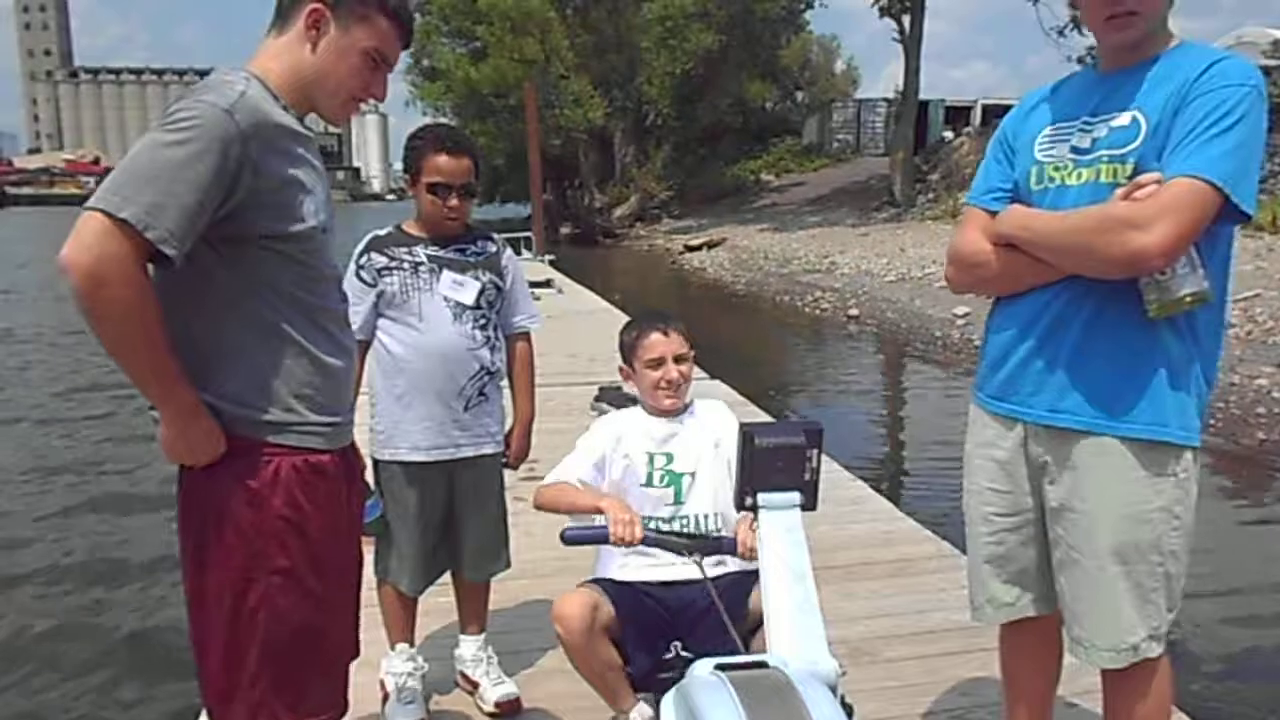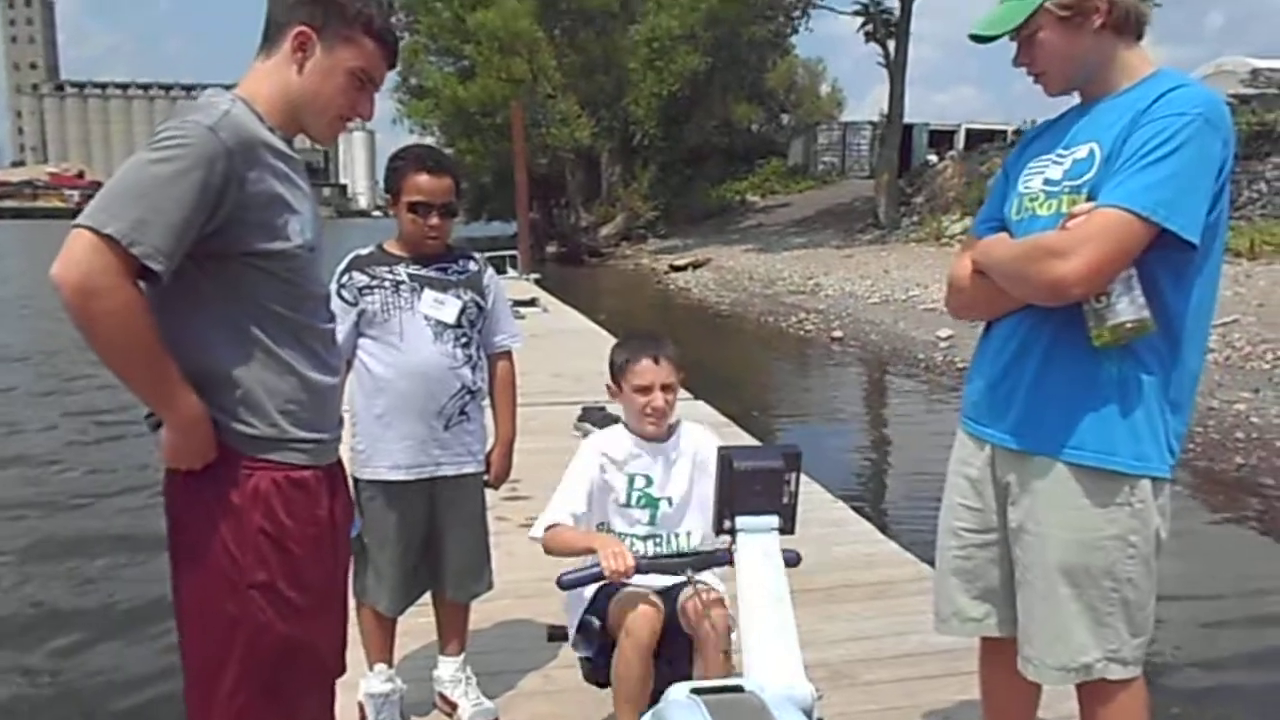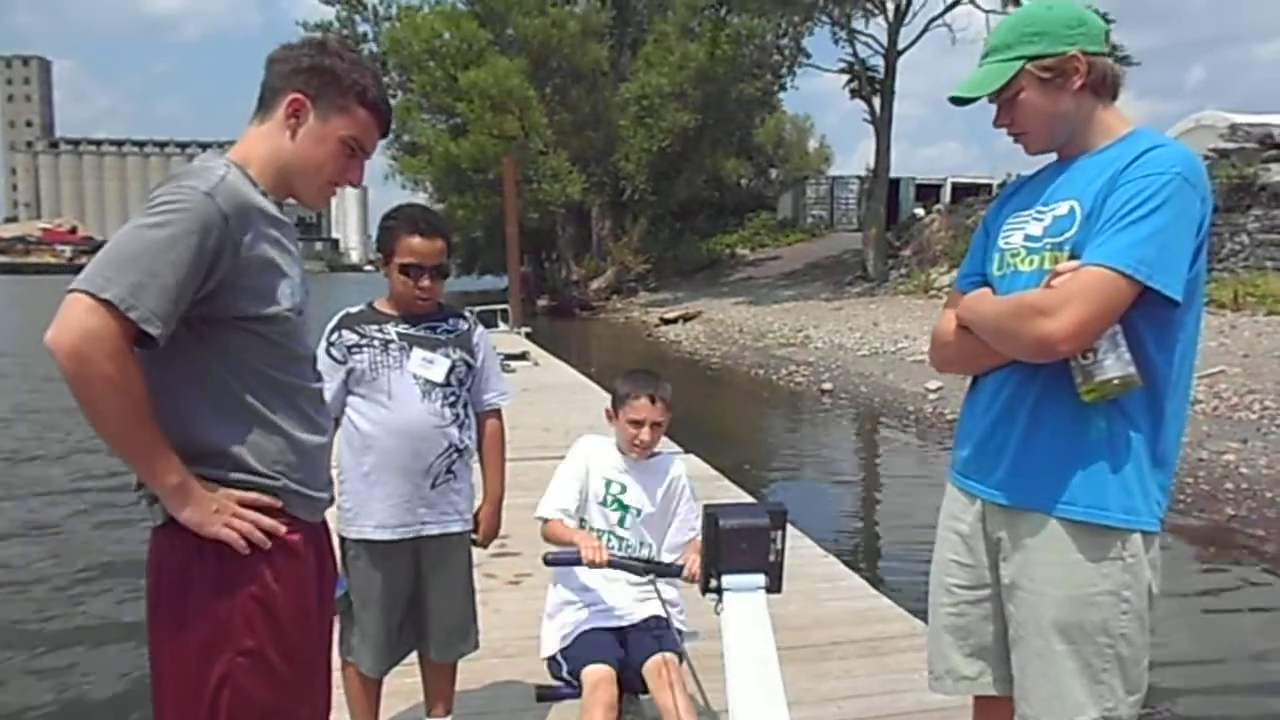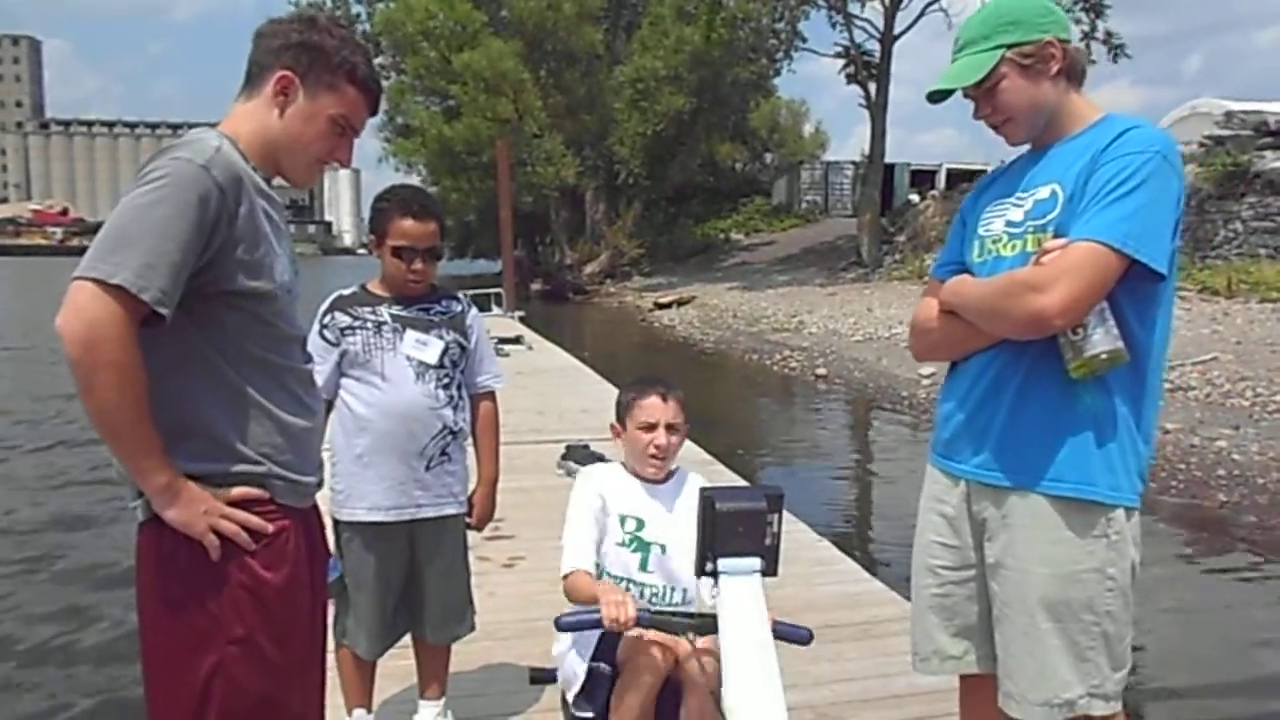
dt=1s
person 1, frame 1
left shoulder: (1220, 85)
right shoulder: (1035, 113)
left elbow: (1150, 237)
right elbow: (966, 264)
left wrist: (1021, 224)
right wrist: (1097, 235)
left hip: (1127, 415)
right hip: (1007, 401)
left knee: (1127, 640)
right knee: (1024, 607)
person 1, frame 2
left shoulder: (1183, 114)
right shoulder: (1038, 144)
left elbow: (1071, 268)
right elbow: (962, 292)
left wrist: (996, 253)
right wrist: (1040, 265)
left hip: (1096, 442)
right hip: (991, 424)
right knee: (1000, 634)
person 1, frame 3
left shoulder: (1159, 171)
right shoulder: (1017, 199)
left elbow: (1058, 326)
right elbow: (946, 347)
left wrist: (979, 308)
right wrist: (1025, 318)
left hip: (1083, 502)
right hip: (979, 485)
person 1, frame 4
left shoulder: (1135, 152)
right shoulder: (993, 188)
left elbow: (1052, 302)
right elbow: (926, 334)
left wrist: (962, 292)
right wrist: (1012, 301)
left hip: (1065, 479)
right hip: (959, 465)
person 2, frame 1
left shoulder: (285, 135)
right shoulder: (228, 116)
right elbow: (95, 256)
left wrist: (336, 451)
right wrist: (183, 415)
left hip: (315, 459)
right hip: (263, 470)
person 2, frame 2
left shoulder: (275, 157)
right shoulder: (216, 136)
right elbow: (85, 271)
left wrist: (319, 470)
right wrist: (185, 418)
left hip: (302, 475)
right hip: (250, 483)
person 2, frame 3
left shoulder: (263, 218)
right shoulder: (211, 199)
right elbow: (80, 336)
left wrist: (301, 539)
right wrist: (180, 491)
left hip: (287, 538)
right hip: (237, 551)
person 2, frame 4
left shoulder: (251, 191)
right shoulder: (201, 171)
right elbow: (89, 322)
left wrist: (292, 521)
right wrist: (166, 489)
left hip: (279, 522)
right hip: (230, 534)
person 3, frame 1
left shoulder: (494, 255)
right shoulder: (378, 255)
left elbow: (518, 340)
right elbow: (350, 345)
left wrist: (523, 421)
left hip: (477, 437)
right hip: (404, 441)
left knee: (475, 552)
right knee: (401, 556)
left ankle: (473, 654)
right ankle: (402, 666)
person 3, frame 2
left shoulder: (476, 274)
right shoulder: (359, 274)
left elbow: (499, 359)
left wrist: (505, 440)
left hip: (458, 456)
right hip: (384, 459)
left knee: (456, 572)
right knee: (379, 577)
left ankle: (452, 673)
person 3, frame 3
left shoulder: (466, 333)
right shoulder: (348, 331)
left elbow: (488, 417)
left wrist: (493, 498)
left hip: (446, 514)
right hip: (371, 517)
left knee: (443, 632)
right knee: (365, 638)
person 3, frame 4
left shoulder: (459, 315)
right shoulder: (341, 314)
left elbow: (482, 400)
left wrist: (487, 481)
left hip: (440, 496)
right hip: (364, 499)
left knee: (436, 613)
right knee: (359, 617)
person 4, frame 1
left shoulder: (718, 419)
right shoulder: (615, 429)
right elbow: (544, 495)
left wrist: (752, 520)
right wrist: (606, 501)
left hip: (713, 583)
right hip: (635, 585)
right knee: (570, 613)
person 4, frame 2
left shoulder: (699, 443)
right shoulder: (601, 449)
right elbow: (551, 535)
right wrist: (600, 542)
left hip: (684, 580)
right hip: (613, 584)
left knee: (711, 609)
right knee: (643, 613)
person 4, frame 3
left shoulder: (672, 472)
right shoulder: (588, 452)
left elbow: (690, 538)
right elbow: (550, 526)
left wrist: (696, 555)
right wrist: (581, 536)
left hip: (649, 603)
right hip: (585, 604)
left knee: (666, 675)
right knee: (601, 686)
person 4, frame 4
left shoulder: (697, 494)
right shoulder: (596, 484)
right elbow: (573, 581)
right wrist: (606, 593)
left hip: (679, 636)
right hip: (602, 639)
left knee: (703, 661)
right knee: (654, 651)
